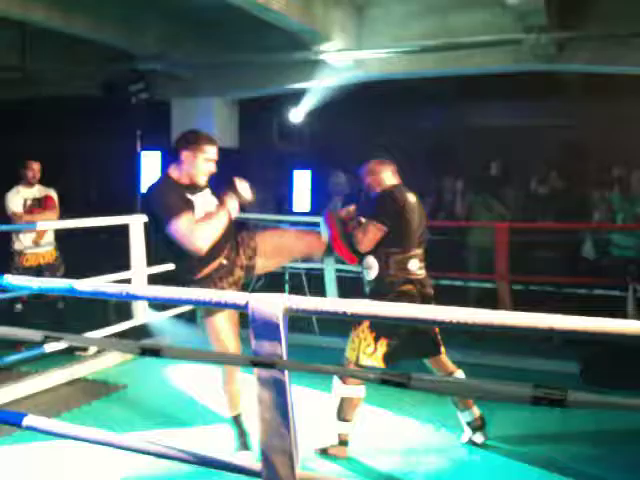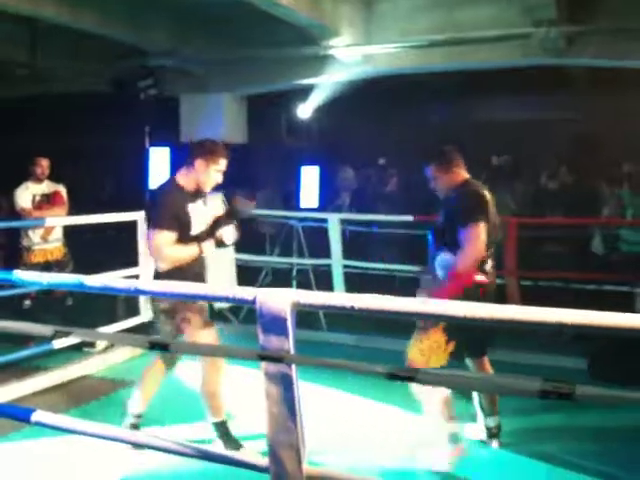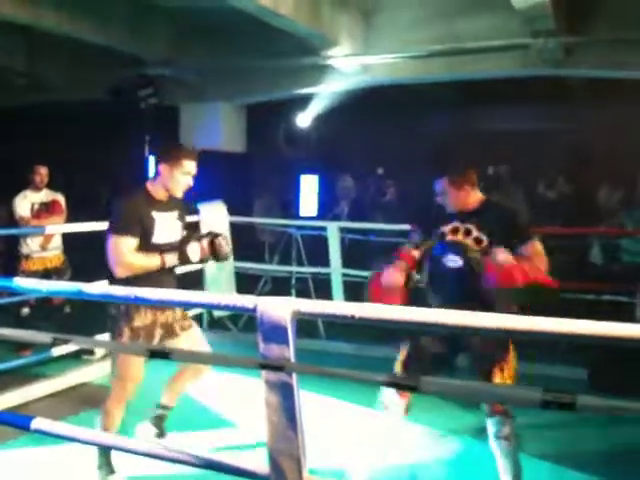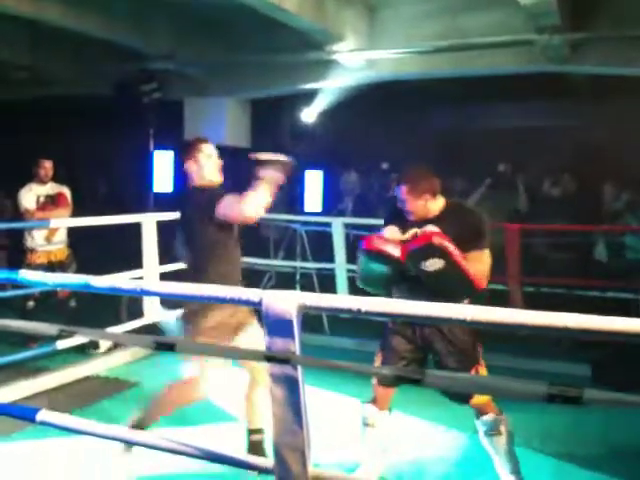
dt=0.5s
person 1, frame 1
left shoulder: (198, 184)
right shoulder: (162, 195)
right elbow: (198, 240)
left wrist: (235, 199)
right wrist: (230, 201)
left hip: (235, 253)
right hip: (208, 277)
left knee: (288, 239)
right knee: (230, 353)
right ankle: (238, 427)
person 1, frame 2
left shoulder: (196, 194)
right shoulder: (166, 199)
left elbow: (207, 227)
right elbow: (163, 258)
left wrist: (230, 214)
right wrist: (211, 243)
right hip: (175, 295)
left knee: (167, 357)
right knee: (214, 358)
left ankle: (133, 424)
right ankle: (222, 430)
person 1, frame 3
left shoulder: (177, 206)
right shoulder: (130, 207)
right elbow: (120, 264)
left wrist: (208, 246)
right wrist: (175, 257)
left hip: (169, 303)
right hip: (135, 308)
left knee: (199, 361)
right knee: (125, 384)
left ankle: (158, 416)
person 1, frame 4
left shoulder: (217, 196)
right shoulder: (201, 197)
right elbow: (248, 212)
right wrist: (269, 178)
left hip: (230, 301)
right hip: (209, 307)
left knee: (263, 371)
right knee: (199, 386)
left ankle: (257, 449)
right ankle: (137, 429)
person 2, frame 1
left shoulder: (386, 199)
right shoulder: (414, 200)
left elbow: (363, 243)
left wrist: (349, 219)
left hip: (391, 293)
right hip: (419, 288)
left knee: (353, 365)
right knee: (438, 358)
left ankle: (341, 441)
right ankle: (476, 425)
person 2, frame 2
left shoulder: (465, 197)
right shoulder: (476, 194)
left elbow: (474, 248)
left wrist: (440, 287)
right wrist: (444, 281)
left hip: (461, 293)
right hip: (476, 291)
left knee: (419, 361)
right knee: (478, 360)
right ankle: (491, 428)
person 2, frame 3
left shoulder: (503, 217)
right shoulder: (439, 215)
left elbow: (539, 262)
right elbow: (414, 250)
left wrist: (512, 271)
right wrist: (397, 269)
left knee: (495, 400)
person 2, frame 4
left shoulder: (467, 220)
right shoulder: (396, 218)
left elbow: (479, 279)
right elbow: (375, 274)
left wrist: (447, 251)
right wrist: (382, 247)
left hip: (449, 322)
right hip: (405, 319)
left knee: (481, 400)
right knee: (380, 393)
person 3, frame 1
left shoulder: (49, 192)
right shoulder: (13, 195)
left elbow: (54, 215)
right elbow: (18, 220)
left wrist: (28, 217)
right wrist: (42, 217)
left hip: (48, 251)
right hip: (23, 252)
person 3, frame 2
left shoulder: (58, 188)
right shoulder: (22, 191)
left elbow: (62, 211)
right elbow: (26, 216)
left wrist: (37, 213)
right wrist: (51, 212)
left hip: (56, 246)
right hip: (32, 248)
person 3, frame 3
left shoulder: (56, 196)
right shoulder: (21, 199)
left elbow: (60, 218)
right elbow: (24, 224)
left wrist: (35, 221)
right wrist: (49, 221)
left hip: (55, 254)
right hip: (31, 257)
left knee: (60, 296)
person 3, frame 4
left shoulder: (62, 190)
right shoulder: (26, 192)
left elbow: (66, 212)
right elbow: (29, 217)
left wrist: (41, 214)
right wrist: (55, 214)
left hip: (60, 248)
right hip: (36, 251)
left knee: (65, 289)
